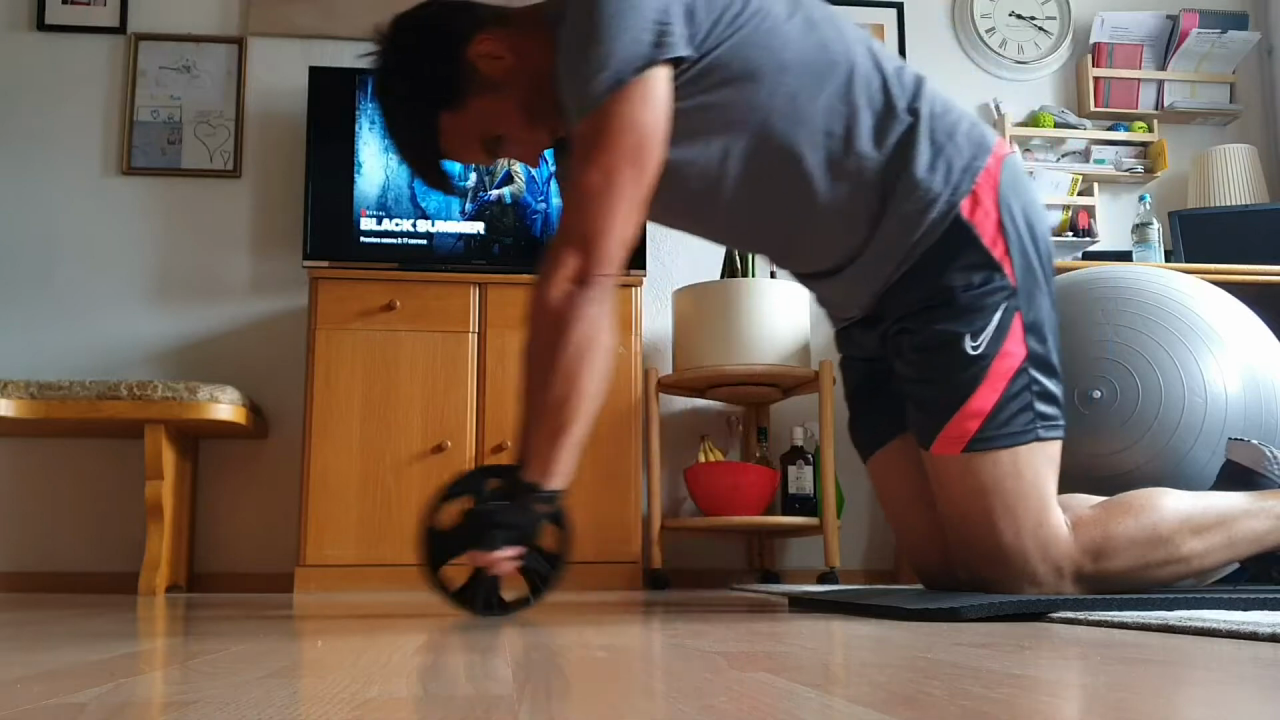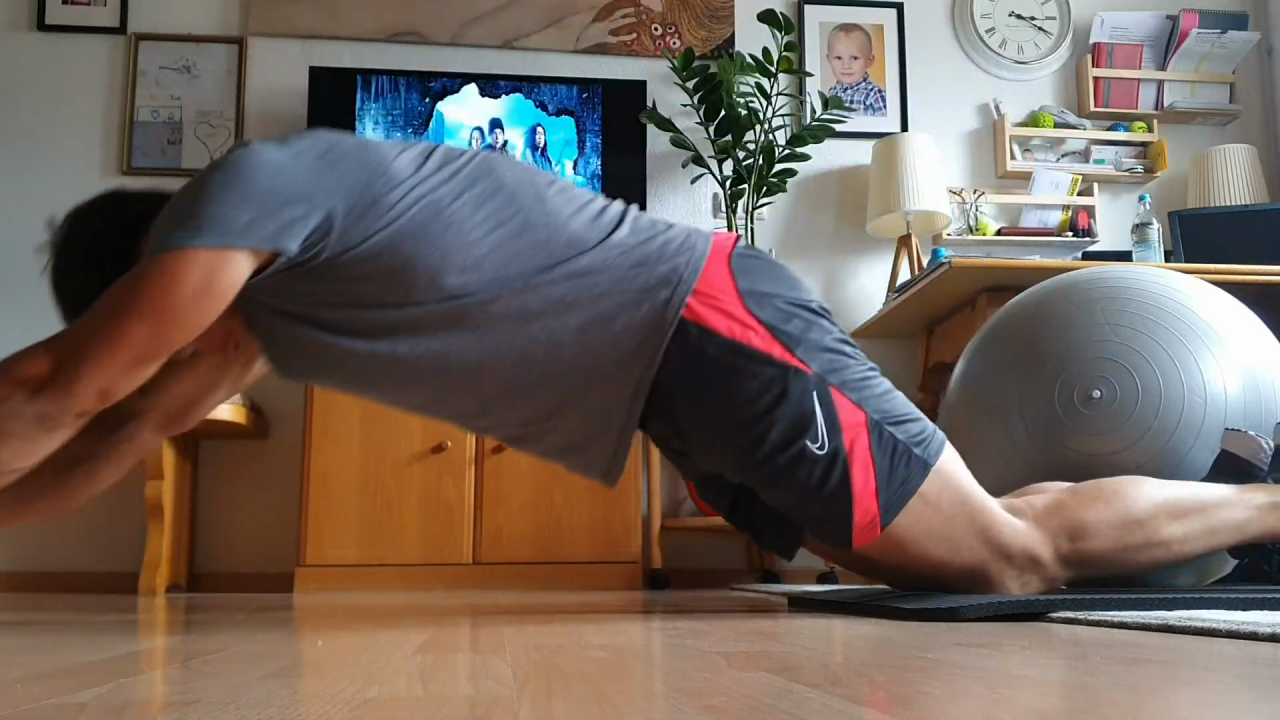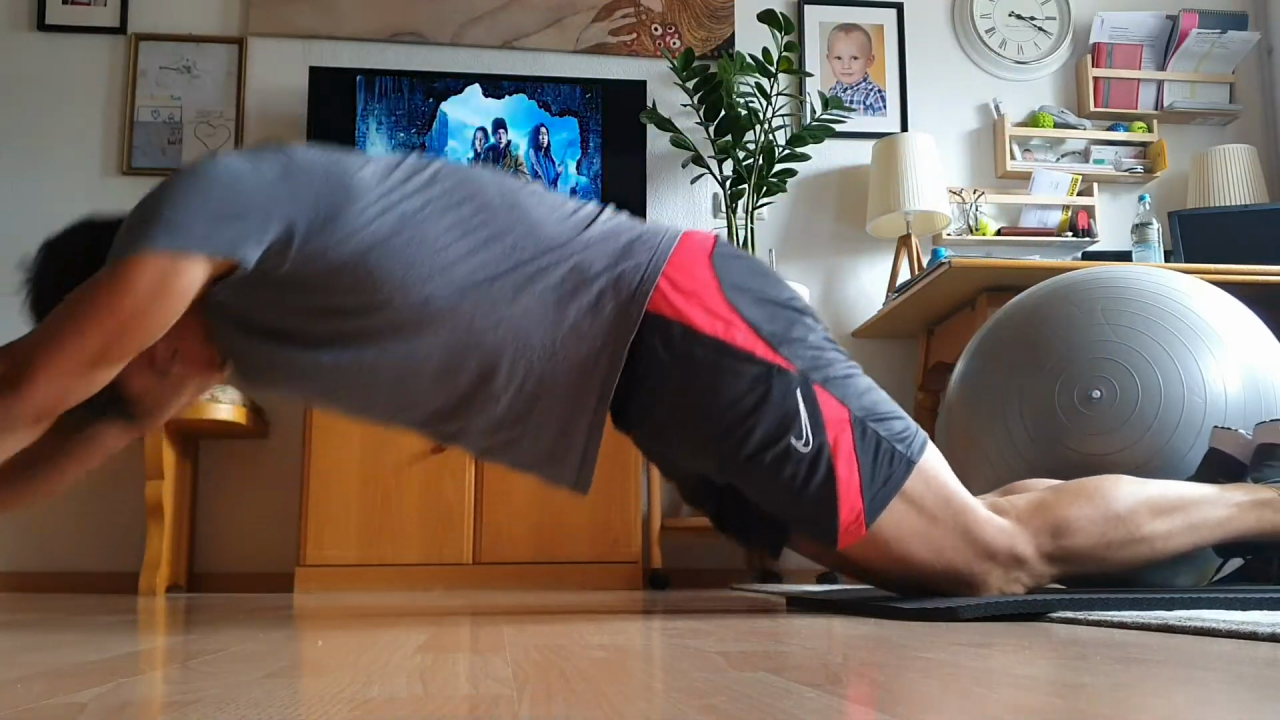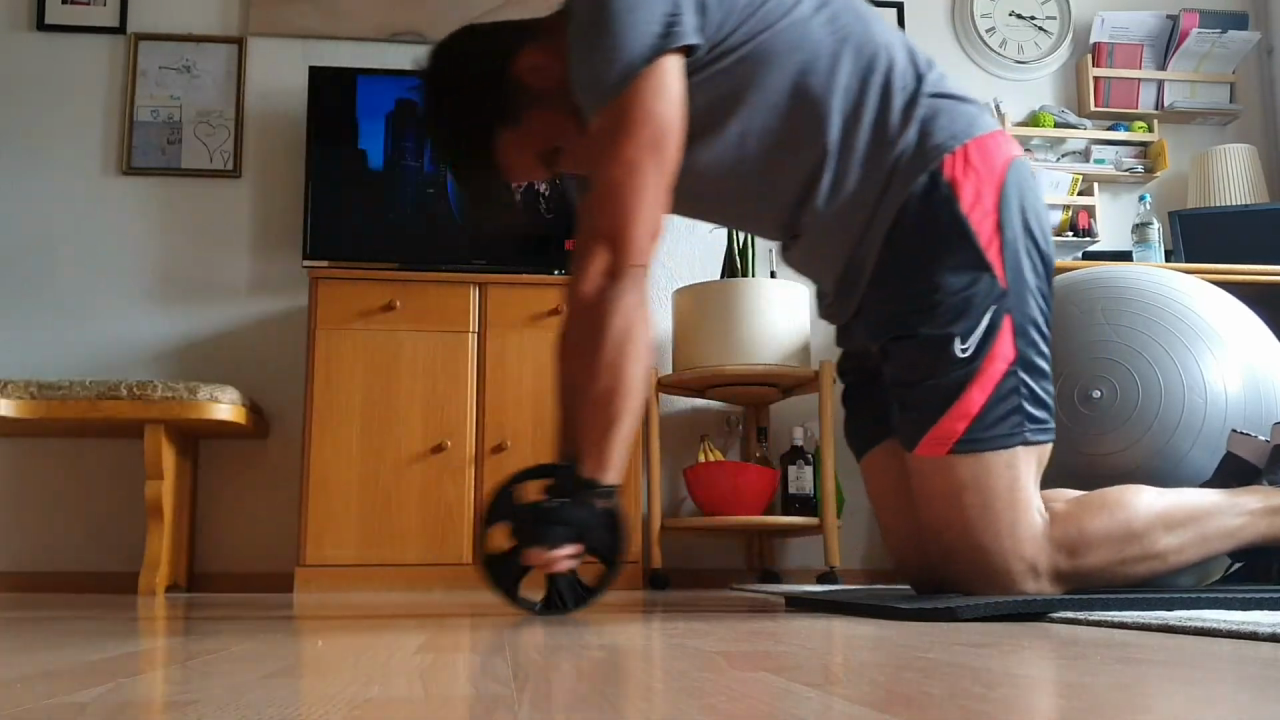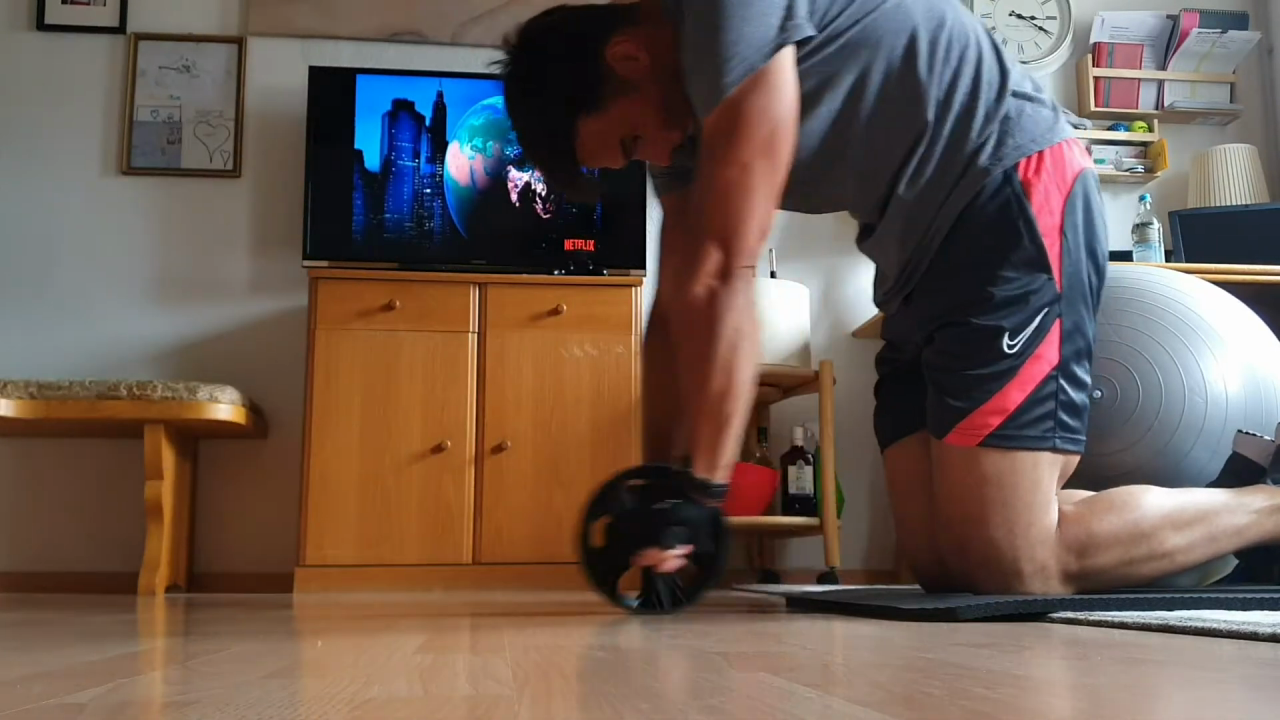
dt=1s
person 1, frame 1
right shoulder: (589, 98)
left elbow: (580, 276)
right elbow: (581, 302)
left wrist: (528, 499)
right wrist: (527, 496)
left hip: (959, 223)
right hip: (878, 285)
left knee: (1029, 566)
right knee: (949, 562)
person 1, frame 2
left shoulder: (258, 184)
right shoulder: (267, 291)
right elbow: (131, 422)
left hip: (710, 327)
right hip: (691, 367)
left knee: (1014, 552)
right knee: (991, 547)
person 1, frame 3
left shoulder: (211, 199)
right shoulder: (231, 300)
left hip: (688, 327)
right hip: (674, 369)
left knee: (993, 552)
right knee: (976, 536)
person 1, frame 4
right shoulder: (600, 118)
left elbow: (616, 278)
right elbow: (595, 305)
left hip: (955, 203)
right hip: (872, 264)
left knee: (1002, 566)
right knee: (931, 563)
person 1, frame 5
right shoulder: (681, 110)
left elbow: (723, 273)
right elbow: (681, 299)
right hip: (927, 255)
left knee: (1012, 566)
right knee: (940, 559)
